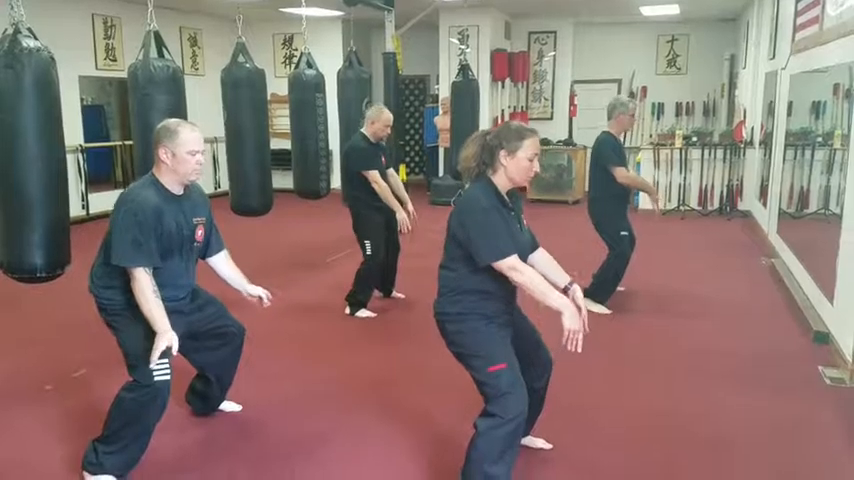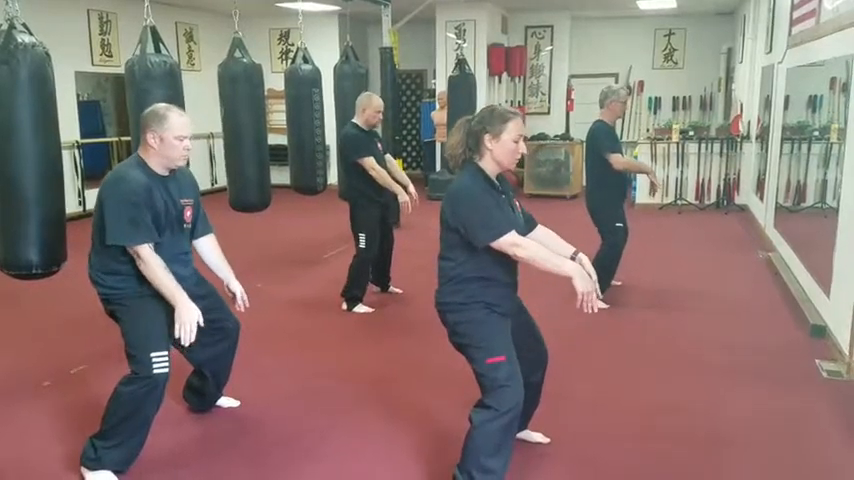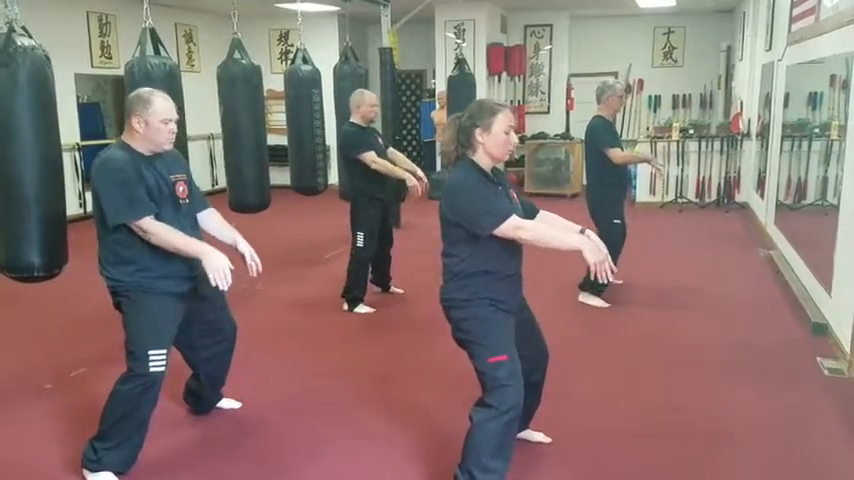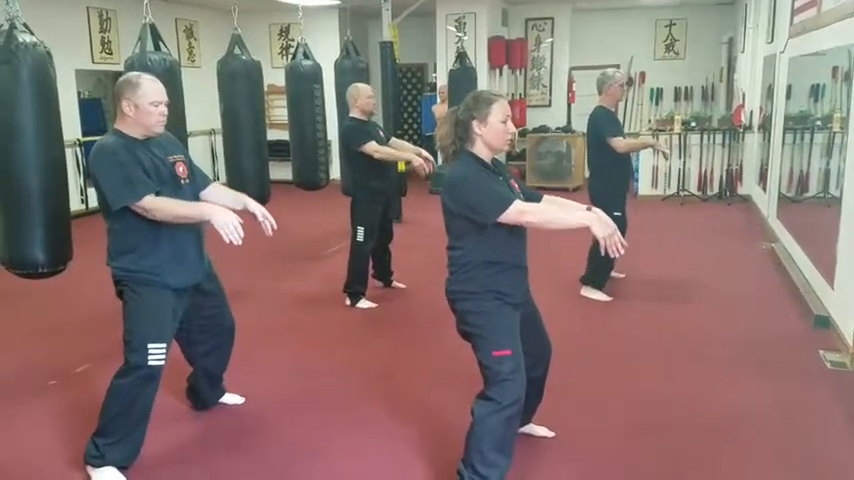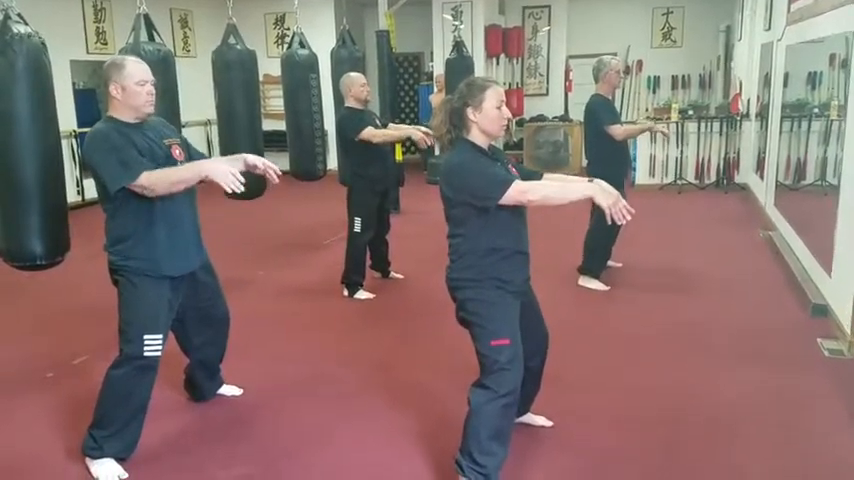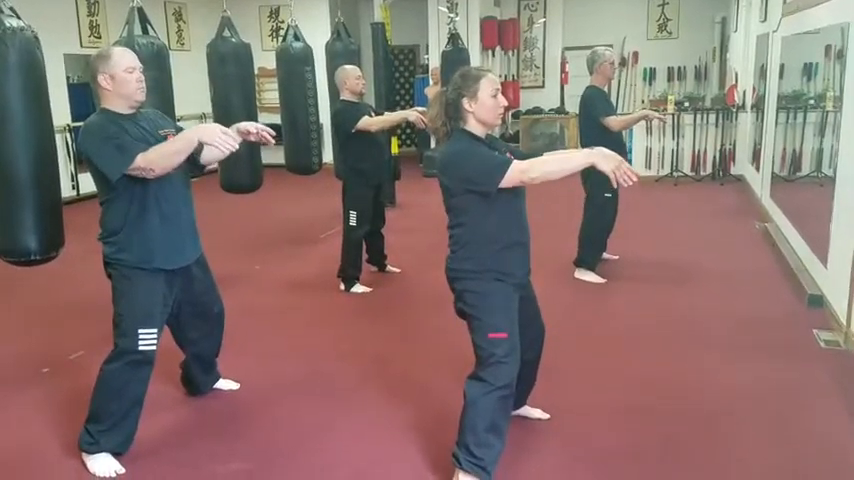
dt=0.4s
person 1, frame 1
left shoulder: (196, 196)
right shoulder: (140, 204)
left elbow: (215, 251)
right elbow: (139, 275)
left wrist: (245, 286)
right wrist: (163, 328)
left hip: (181, 294)
right hip: (127, 300)
left knee: (229, 333)
right knee: (153, 381)
left ankle: (205, 399)
person 1, frame 2
left shoulder: (184, 178)
right shoulder: (126, 183)
left elbow: (203, 235)
right elbow: (142, 253)
left wrist: (230, 279)
right wrist: (180, 303)
left hip: (180, 278)
right hip: (131, 288)
left knee: (224, 328)
right knee: (151, 372)
left ankle: (203, 395)
person 1, frame 3
left shoulder: (173, 159)
right shoulder: (113, 166)
left elbow: (201, 210)
right elbow: (146, 227)
left wrist: (238, 240)
right wrist: (204, 252)
left hip: (188, 276)
right hip: (144, 285)
left knee: (220, 333)
right knee: (146, 371)
left ankle: (204, 398)
person 1, frame 4
left shoulder: (168, 142)
right shoulder: (109, 153)
left elbow: (204, 187)
right elbow: (149, 206)
left wrist: (244, 201)
right wrist: (209, 214)
left hip: (194, 267)
right hip: (147, 278)
left knee: (217, 330)
right knee: (143, 365)
left ankle: (207, 393)
person 1, frame 5
left shoulder: (162, 127)
right shoulder: (103, 139)
left elbow: (197, 169)
right elbow: (149, 183)
left wrist: (239, 160)
right wrist: (207, 166)
left hip: (189, 256)
right hip: (143, 267)
left knee: (212, 321)
right knee: (139, 356)
left ankle: (205, 383)
person 1, frame 6
left shoulder: (156, 119)
right shoulder: (98, 130)
left elbow: (200, 158)
right elbow: (147, 165)
left wrist: (235, 134)
right wrist: (197, 132)
left hip: (184, 249)
right hip: (137, 260)
left knee: (206, 316)
right knee: (134, 350)
left ankle: (202, 377)
right ankle: (97, 444)
person 2, frame 1
left shoulder: (509, 199)
right shoulder: (476, 205)
left elbow: (534, 251)
right elbow: (513, 268)
left wrist: (571, 287)
right wrist: (563, 306)
left hip: (500, 307)
right hip: (469, 315)
left knee: (538, 366)
right knee: (508, 401)
left ankle: (516, 433)
person 2, frame 2
left shoulder: (498, 184)
right shoulder: (466, 192)
left elbow: (533, 228)
right elbow: (514, 245)
left wrist: (577, 255)
right wrist: (572, 271)
left hip: (501, 297)
right hip: (471, 305)
left knee: (533, 359)
right knee: (504, 393)
left ankle: (513, 427)
person 2, frame 3
left shoulder: (495, 178)
right shoulder: (463, 186)
left elbow: (537, 214)
right elbow: (519, 230)
left wrist: (584, 232)
right wrist: (582, 244)
left hip: (505, 294)
right hip: (475, 302)
left knee: (534, 360)
right knee: (503, 390)
left ankle: (515, 426)
person 2, frame 4
left shoulder: (496, 170)
right shoulder: (464, 178)
left elbow: (541, 198)
right elbow: (525, 214)
left wrist: (590, 211)
right wrist: (589, 219)
left hip: (510, 287)
right hip: (481, 296)
left knee: (536, 354)
right knee: (505, 383)
left ankle: (518, 419)
person 2, frame 5
left shoulder: (493, 157)
right shoulder: (461, 165)
left elbow: (541, 178)
right elbow: (527, 193)
left wrist: (593, 184)
right wrist: (592, 189)
left hip: (510, 276)
right hip: (481, 284)
left knee: (534, 344)
right knee: (502, 371)
left ankle: (516, 410)
person 2, frame 6
left shoulder: (491, 146)
right shoulder: (459, 154)
left elbow: (536, 160)
right elbow: (528, 173)
left wrist: (594, 155)
right wrist: (593, 156)
left hip: (509, 269)
right hip: (480, 276)
left knee: (530, 337)
right knee: (497, 364)
left ankle: (512, 403)
person 3, frame 1
left shoulder: (612, 141)
right shoulder: (606, 142)
left elbow: (625, 173)
right elbow: (622, 177)
left wrist: (646, 188)
right wrist: (650, 190)
left hip: (613, 206)
right hip: (604, 207)
left knee: (627, 243)
right knee: (621, 251)
left ankle: (605, 282)
right ankle: (592, 298)
person 3, frame 2
left shoulder: (606, 129)
right shoulder: (600, 130)
left elbow: (618, 162)
right elbow: (618, 163)
left wrist: (643, 170)
right wrist: (647, 169)
left hip: (610, 197)
right hip: (601, 198)
left knee: (619, 237)
right knee: (613, 242)
left ankle: (603, 277)
person 3, frame 3
left shoulder: (605, 124)
right shoulder: (598, 125)
left elbow: (616, 157)
right elbow: (617, 157)
left wrist: (640, 163)
right wrist: (648, 158)
left hip: (610, 192)
right hip: (602, 194)
left knee: (616, 236)
right knee: (609, 240)
right ankle: (588, 290)
person 3, frame 4
left shoulder: (608, 114)
right shoulder: (600, 116)
right elbow: (620, 145)
left wrist: (639, 155)
right wrist: (651, 143)
left hip: (613, 183)
right hip: (604, 185)
left knee: (617, 229)
left ankle: (604, 269)
right ankle: (590, 284)
person 3, frame 5
left shoulder: (605, 102)
right shoulder: (597, 104)
right elbow: (618, 133)
right wrist: (649, 126)
left hip: (611, 171)
right hip: (602, 173)
right knee: (602, 220)
left ankle: (601, 258)
right ankle: (587, 274)
person 3, frame 6
left shoulder: (599, 94)
right shoulder: (592, 96)
left elbow: (612, 125)
right elbow: (614, 124)
left wrist: (637, 121)
right wrist: (643, 114)
right hip: (597, 166)
left knee: (607, 210)
right knee: (596, 212)
left ankle: (597, 250)
right ankle: (583, 266)
person 4, frame 1
left shoulder: (377, 145)
right shoulder: (358, 147)
left elbow: (391, 175)
right elbow: (376, 182)
left wrist: (407, 202)
right wrist: (398, 210)
left hip: (381, 206)
right hip: (365, 209)
left knee: (392, 247)
right knee: (374, 256)
left ankle: (385, 288)
right ankle: (355, 304)
person 4, frame 2
left shoulder: (372, 134)
right shoulder: (351, 136)
left elbow: (389, 161)
right elbow: (373, 169)
left wrist: (408, 184)
right wrist: (399, 192)
left hip: (380, 199)
right hip: (363, 202)
left knee: (386, 243)
right knee: (366, 250)
left ankle: (382, 283)
right ankle: (351, 300)
person 4, frame 3
left shoulder: (371, 131)
right shoulder: (350, 134)
left elbow: (392, 153)
right elbow: (374, 162)
left wrist: (415, 169)
right wrist: (406, 177)
left hip: (382, 198)
right hip: (365, 201)
left knee: (384, 243)
right knee: (363, 248)
left ankle: (382, 283)
right ankle: (352, 300)
person 4, frame 4
left shoulder: (372, 125)
right shoulder: (351, 128)
left elbow: (394, 142)
right elbow: (377, 152)
left wrist: (419, 151)
right wrist: (410, 158)
left hip: (382, 192)
right hip: (366, 195)
left knee: (384, 237)
right knee: (363, 243)
left ankle: (384, 277)
right ankle: (354, 295)
person 4, frame 5
left shoulder: (368, 114)
right shoulder: (347, 118)
left elbow: (390, 127)
right elbow: (375, 136)
left wrist: (416, 128)
right wrist: (410, 133)
left hip: (380, 182)
right hip: (362, 185)
left knee: (381, 228)
right knee: (360, 234)
left ankle: (382, 268)
right ankle: (351, 285)
person 4, frame 6
left shoulder: (364, 107)
right shoulder: (343, 111)
left elbow: (386, 118)
right elbow: (373, 125)
left wrist: (410, 112)
right wrist: (406, 115)
left hip: (375, 176)
right hip: (357, 179)
left knee: (376, 222)
right knee: (356, 227)
left ankle: (378, 261)
right ankle: (348, 279)
